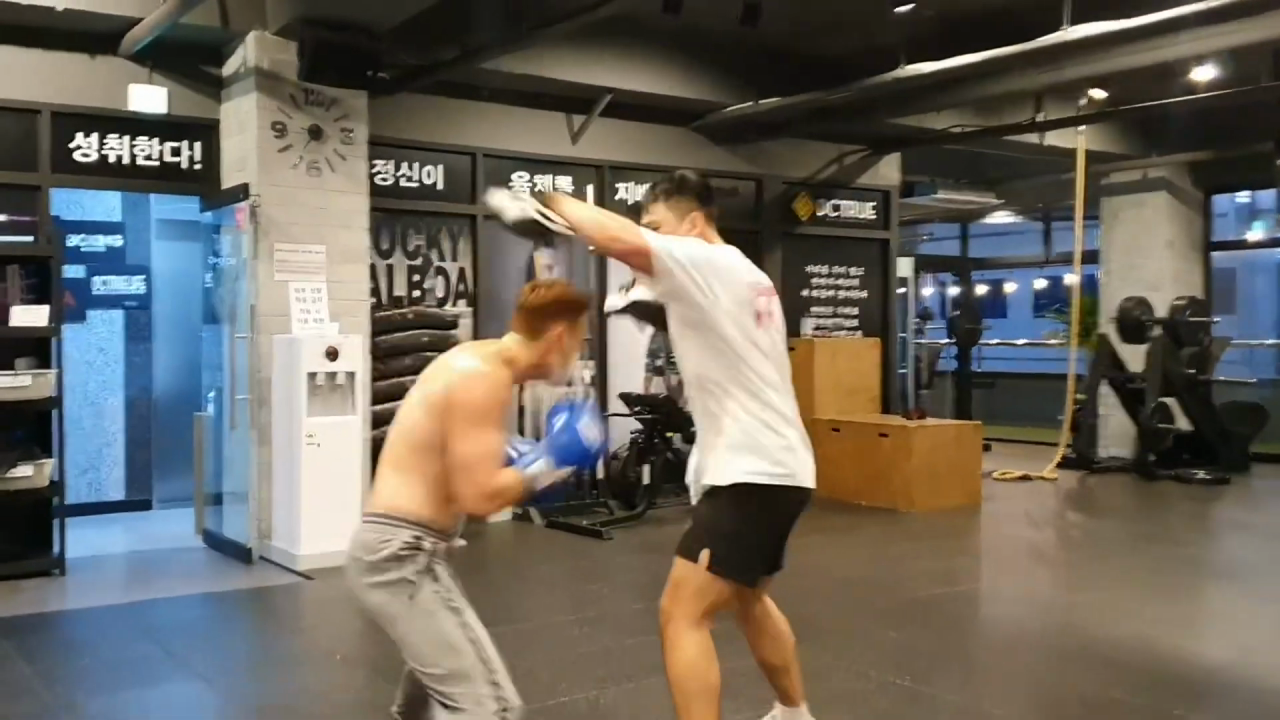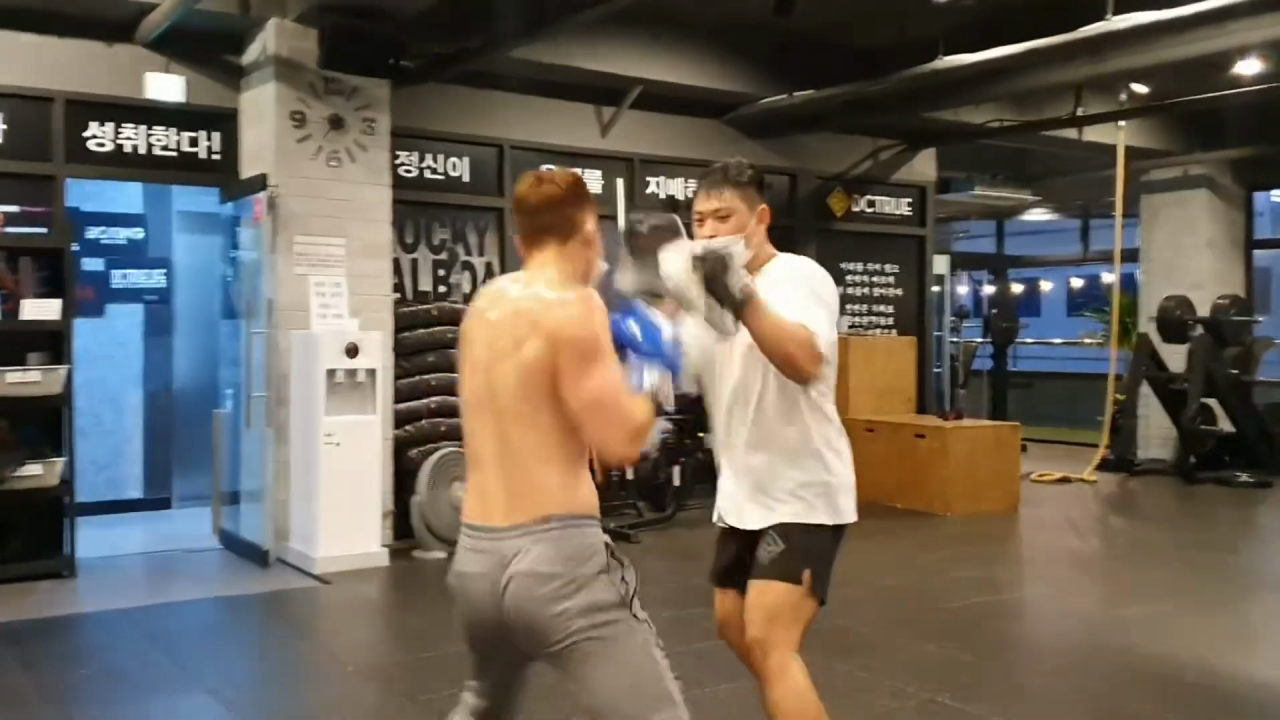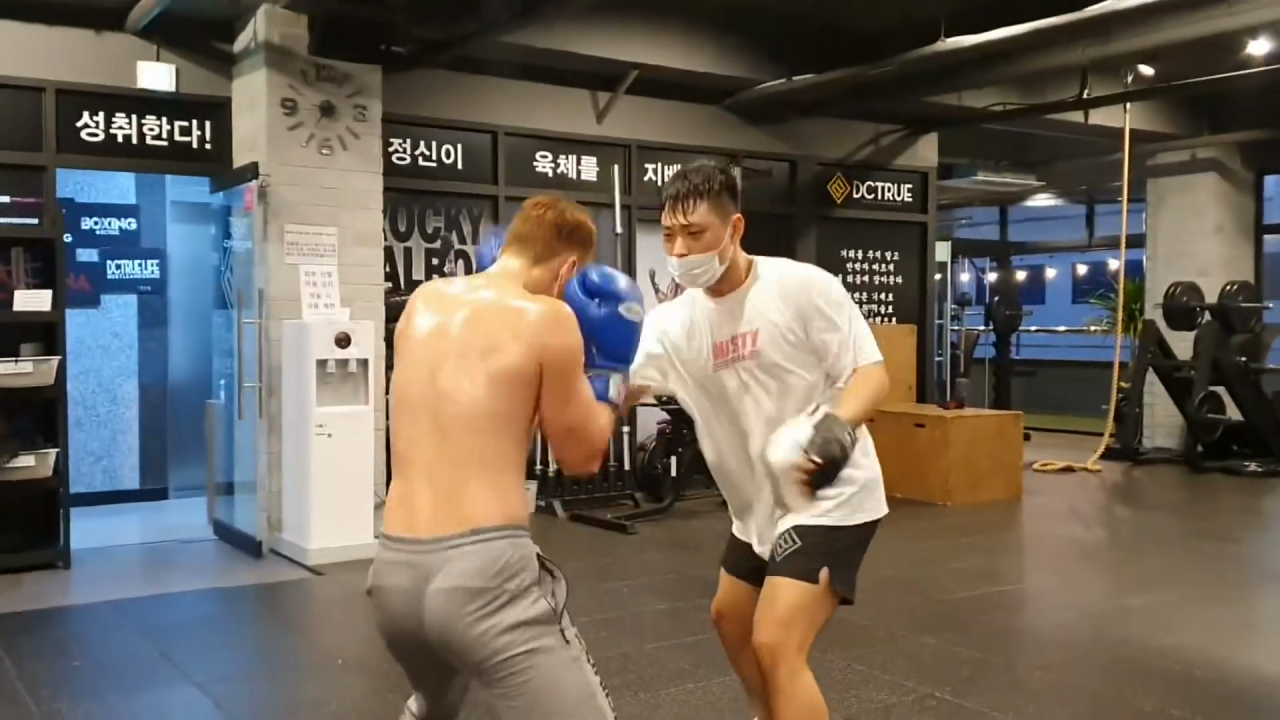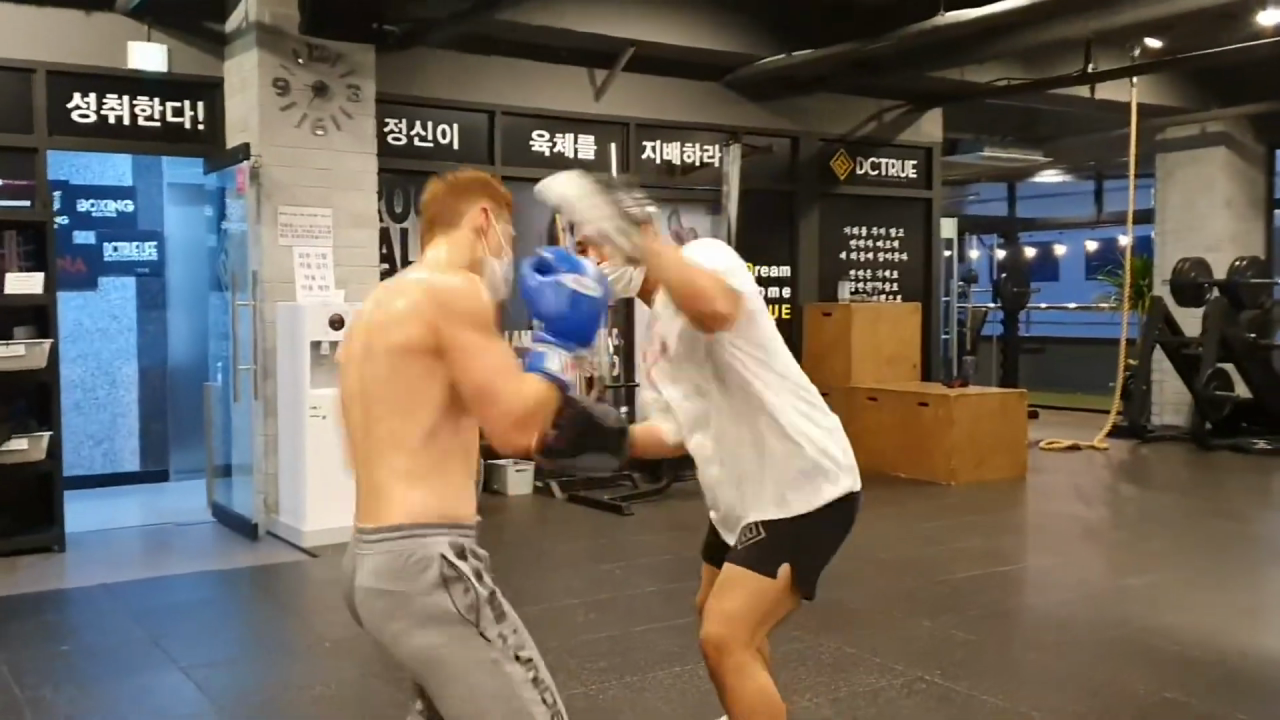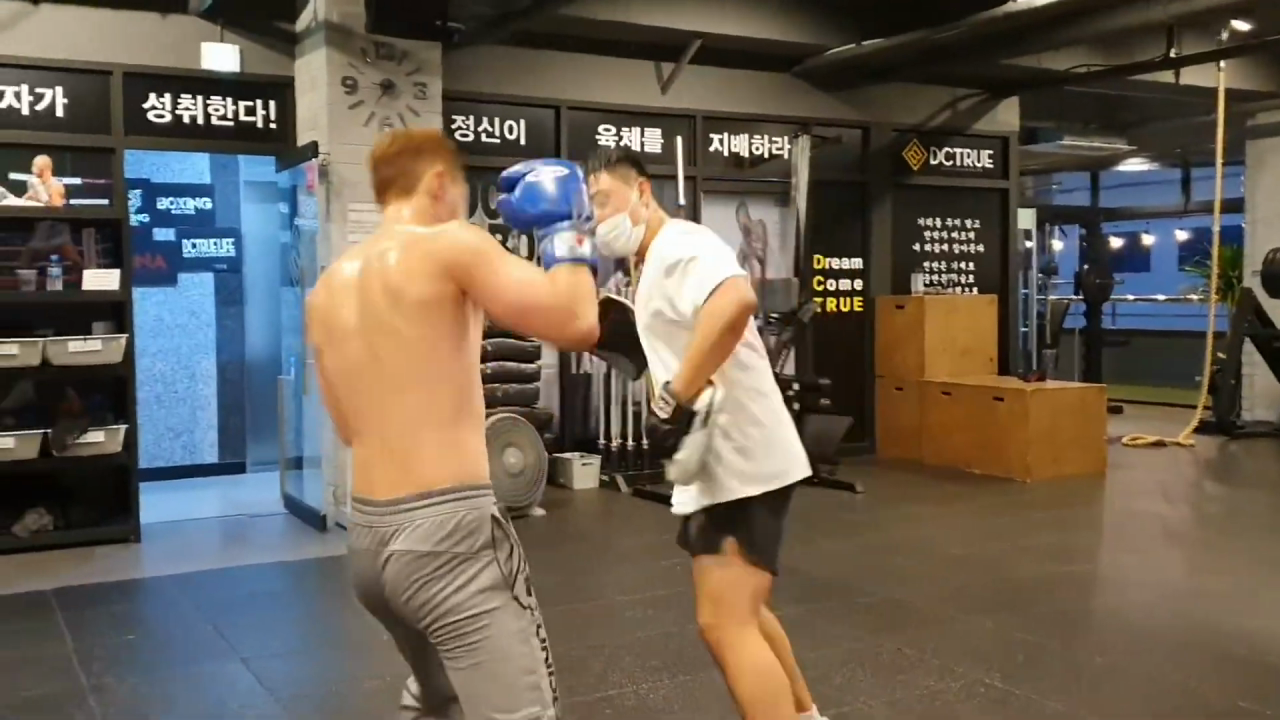
dt=0.5s
person 1, frame 1
left shoulder: (703, 262)
right shoulder: (748, 278)
left elbow: (628, 240)
left wrist: (548, 209)
right wrist: (668, 311)
left hip: (752, 473)
right hip: (776, 468)
left knee: (681, 614)
right knee: (748, 598)
person 1, frame 2
left shoulder: (800, 277)
right shoulder: (713, 301)
left elbow: (806, 365)
left wrist: (742, 299)
left hip: (803, 493)
right hip: (746, 496)
left knee: (768, 641)
right knee: (735, 627)
person 1, frame 3
left shoulder: (800, 288)
right shoulder: (676, 317)
left elbow: (870, 372)
left wrist: (838, 428)
left hip: (831, 500)
right hip: (759, 507)
left knee: (775, 645)
right knee: (729, 617)
person 1, frame 4
left shoulder: (703, 260)
right shoulder: (655, 339)
left elbow: (717, 311)
right elbow: (677, 435)
left wrist: (637, 239)
left hip: (802, 483)
right hip: (739, 497)
left knee: (725, 639)
right knee: (719, 617)
person 1, frame 5
left shoulder: (676, 244)
right shoulder: (658, 263)
left elbow: (735, 300)
left wrist: (675, 399)
left hip: (740, 463)
right hip: (725, 463)
left knee: (722, 625)
right knee: (737, 608)
person 2, frame 1
left shoulder: (476, 358)
right shoulder: (483, 379)
right elbow: (475, 498)
left wrist: (523, 454)
right wrist: (550, 464)
left hip: (382, 542)
right hip: (397, 551)
left knee: (432, 648)
person 2, frame 2
left shoulder: (488, 302)
right shoulder: (571, 308)
right elbow: (621, 443)
right wrist: (650, 369)
left hip: (475, 560)
right hip: (559, 561)
person 2, frame 3
left shoulder: (424, 303)
right shoulder: (548, 322)
right elbow: (582, 456)
right wrist: (610, 366)
left hip: (396, 572)
right hip: (486, 575)
person 2, frame 4
left shoulder: (385, 301)
right shoulder: (450, 292)
right elbow: (517, 431)
right wrist: (558, 340)
left hip: (372, 564)
right hip: (422, 568)
person 2, frame 5
left shoulder: (328, 288)
right shoulder: (447, 248)
right elbow: (577, 325)
right wrist: (565, 227)
left hip: (373, 535)
right hip: (447, 534)
